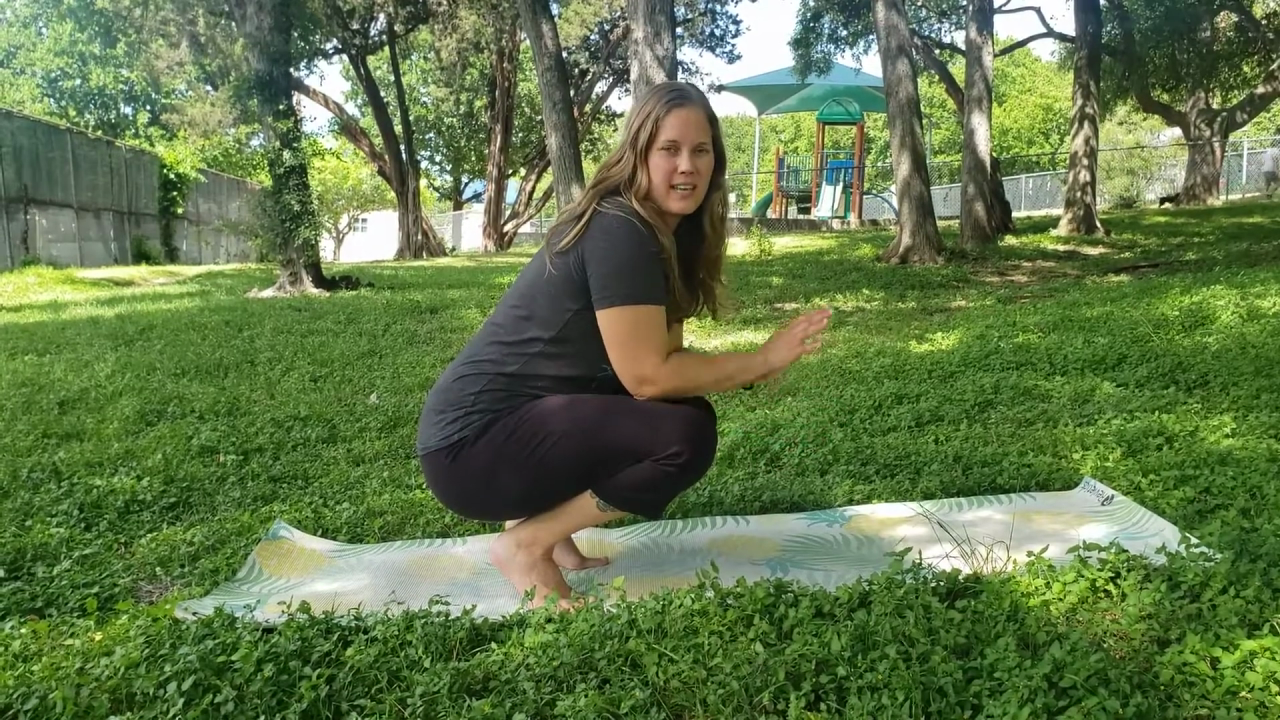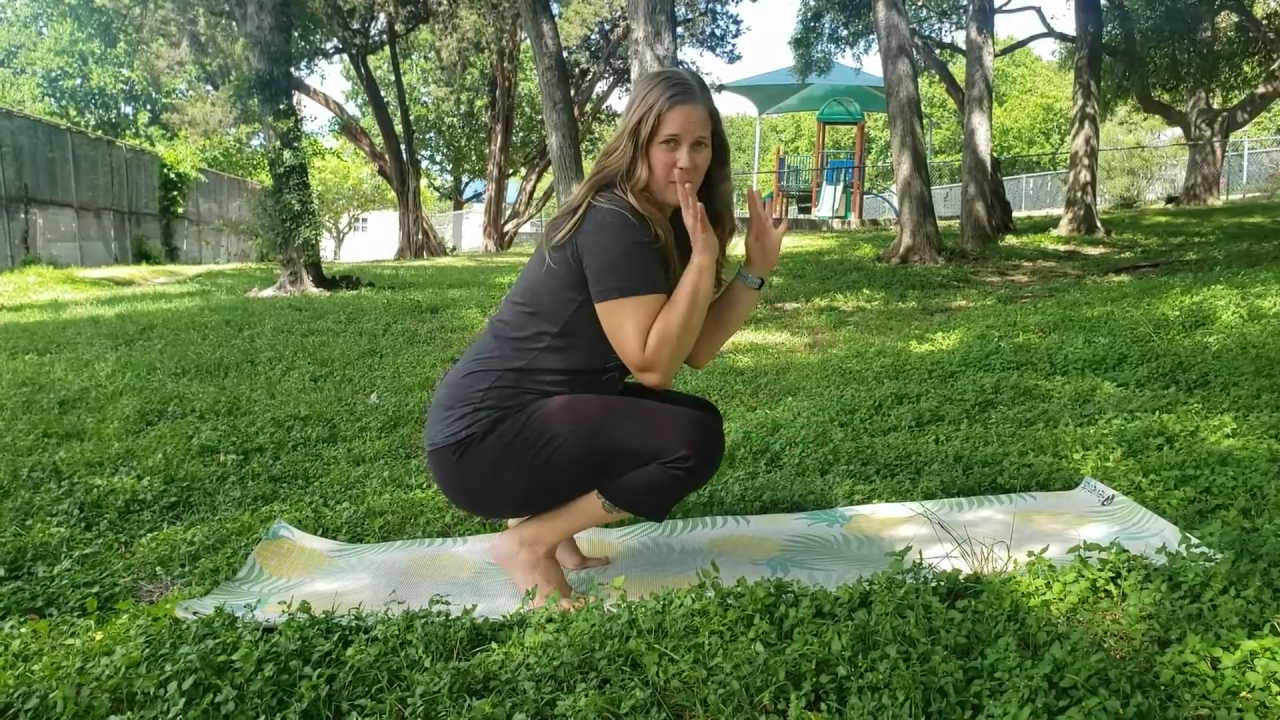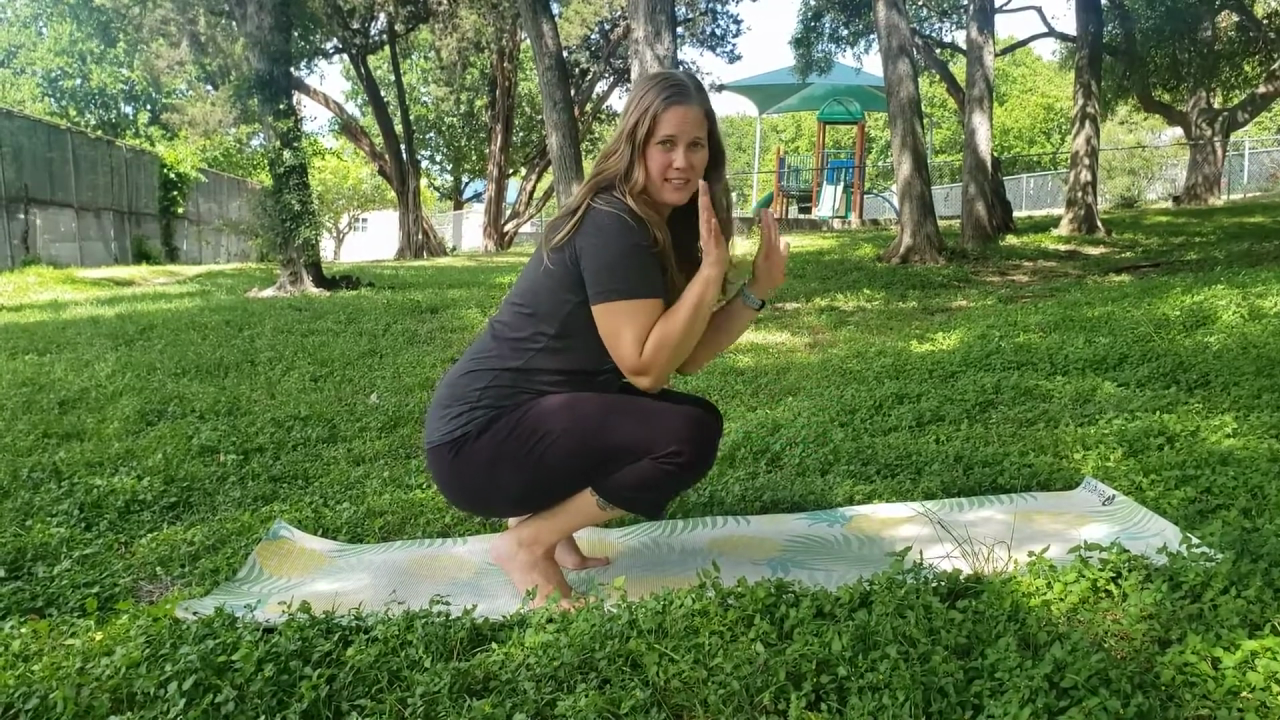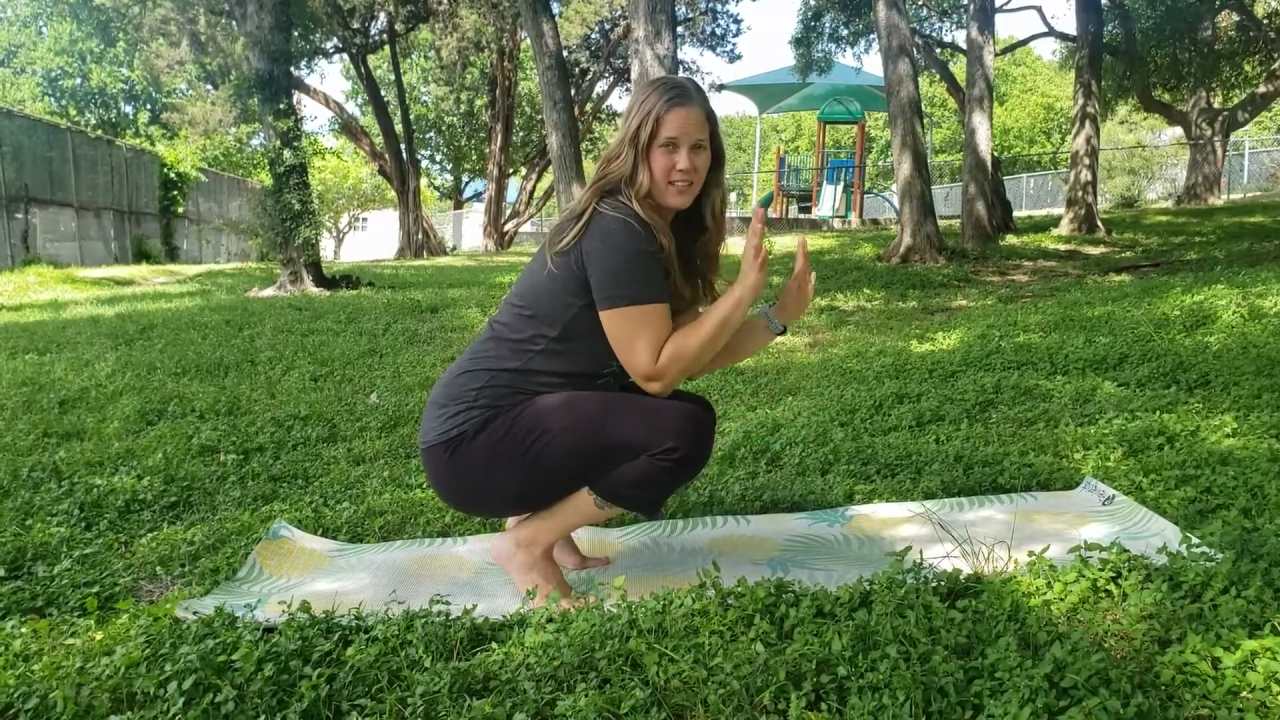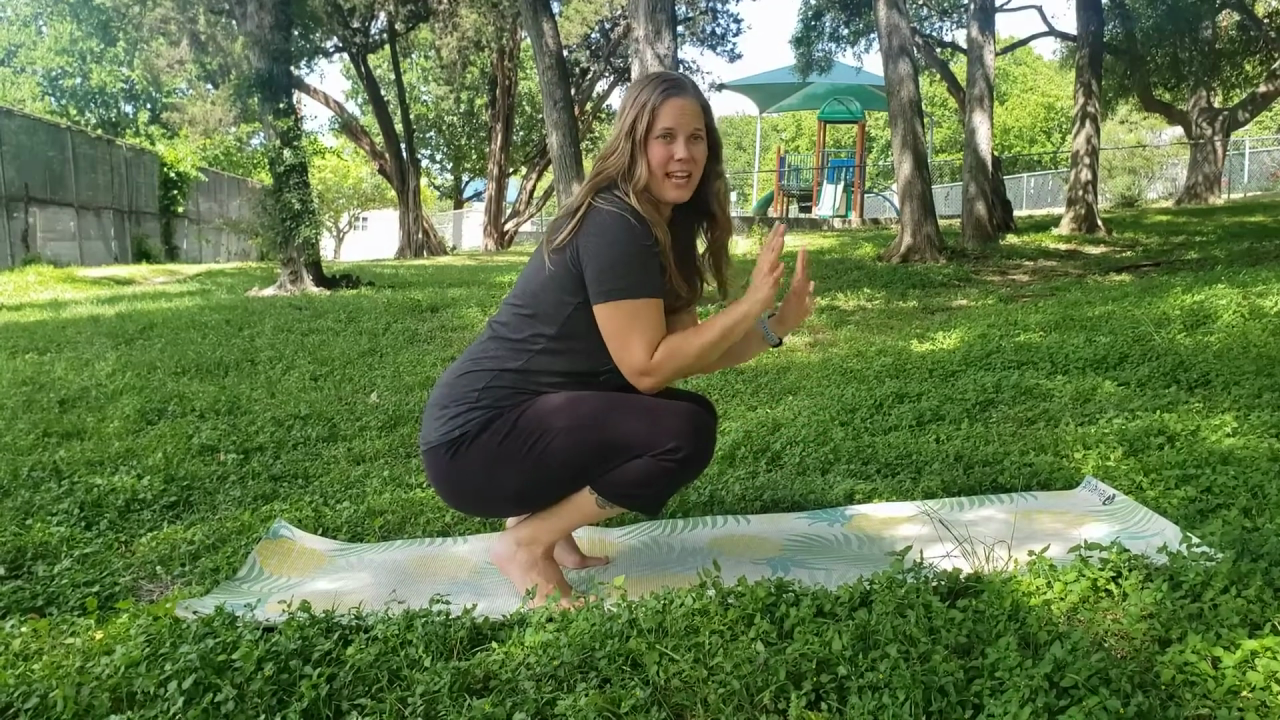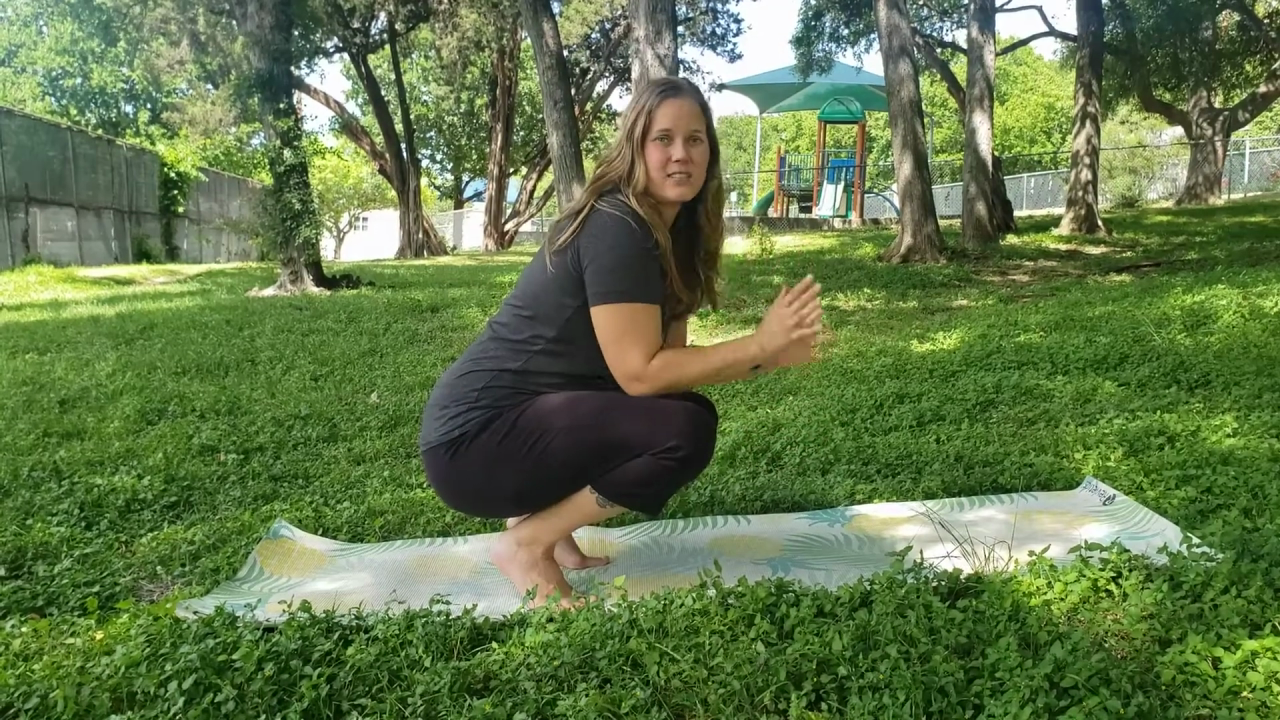
dt=0.3s
person 1, frame 1
left shoulder: (664, 234)
right shoulder: (619, 232)
left elbow: (663, 356)
right elbow: (648, 375)
left wrist: (756, 367)
right wrist: (762, 360)
left hip: (530, 420)
right hip: (475, 444)
left knee: (688, 410)
right knee: (685, 438)
left ankle: (539, 516)
right ankle: (525, 544)
person 1, frame 2
left shoulder: (663, 223)
right shoulder: (613, 224)
left elbow: (695, 349)
right elbow: (652, 365)
left wrist: (754, 269)
right wrist: (703, 260)
left hip: (537, 416)
right hip: (481, 439)
left knee: (697, 417)
right knee: (694, 441)
left ankle: (543, 518)
right ankle: (528, 544)
person 1, frame 3
left shoulder: (665, 226)
right shoulder: (612, 227)
left elbow: (686, 357)
right elbow: (646, 368)
left wrist: (758, 288)
right wrist: (712, 270)
left hip: (538, 417)
right hip: (477, 439)
left knee: (697, 418)
right knee: (687, 436)
left ankle: (541, 515)
right ankle: (527, 542)
person 1, frame 4
left shoulder: (670, 229)
right shoulder: (618, 231)
left elbow: (690, 356)
right elbow: (656, 371)
left wrist: (781, 314)
right wrist: (745, 287)
left hip: (531, 416)
right hip: (475, 436)
left knee: (689, 413)
right knee: (683, 433)
left ankle: (540, 514)
right ankle: (525, 544)
person 1, frame 5
left shoulder: (669, 225)
right shoulder: (614, 225)
left elbow: (683, 351)
right elbow: (648, 368)
left wrist: (775, 325)
right wrist: (752, 300)
left hip: (535, 415)
right hip: (475, 438)
left knee: (690, 413)
right knee: (685, 433)
left ankle: (538, 511)
right ankle: (527, 543)
person 1, frame 6
left shoulder: (670, 232)
right shoulder: (616, 228)
left elbow: (667, 360)
right elbow: (639, 373)
left wrist: (768, 352)
right wrist: (758, 345)
left hip: (531, 416)
right hip: (477, 437)
left knee: (691, 410)
right knee: (684, 433)
left ankle: (541, 516)
right ankle: (527, 544)
